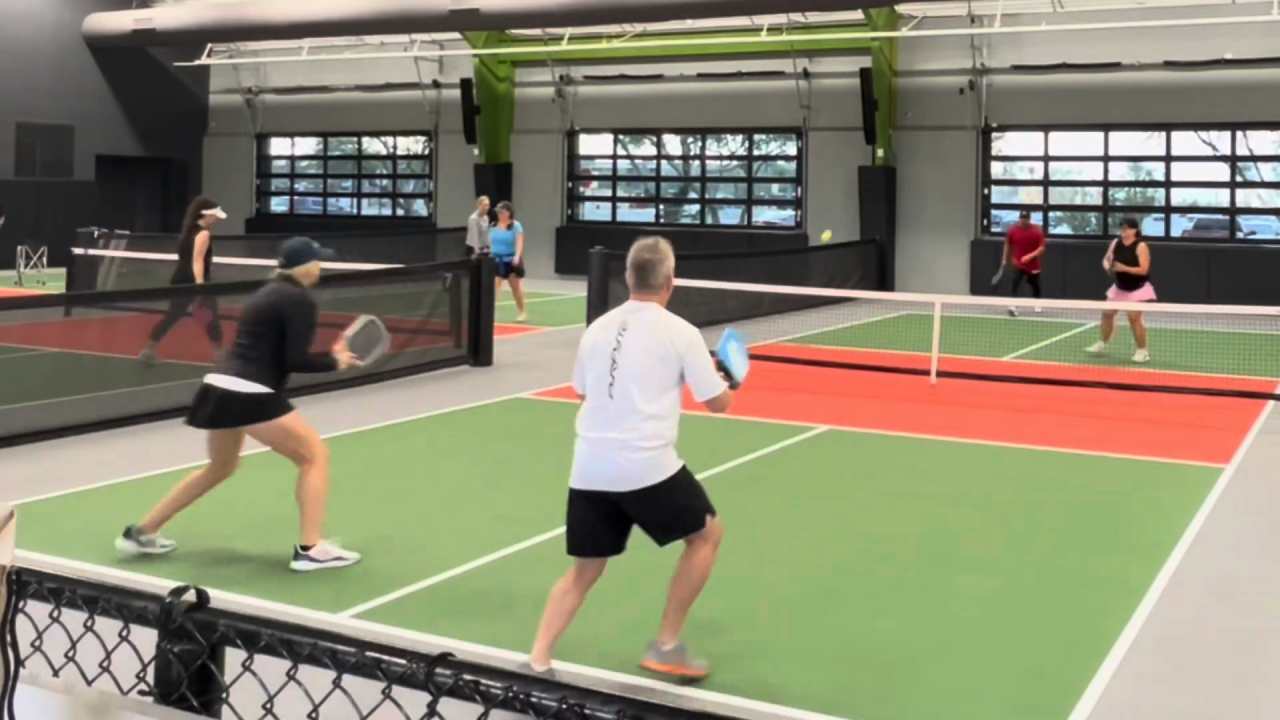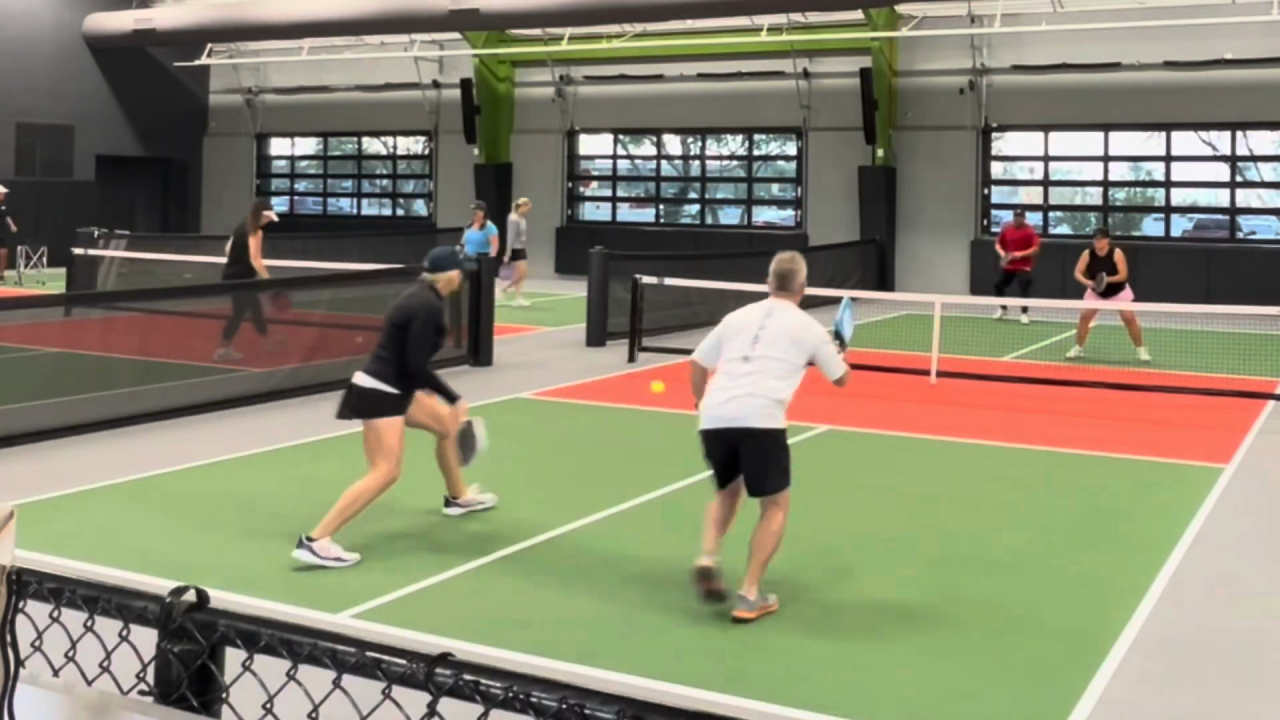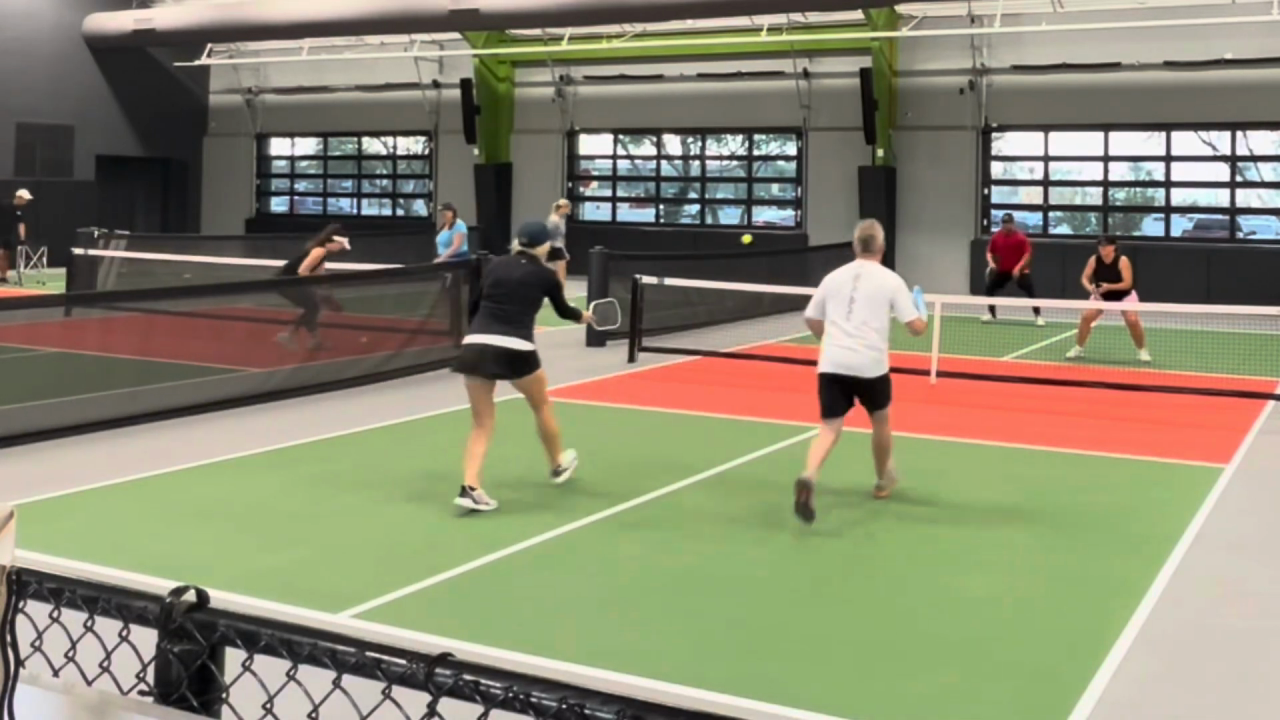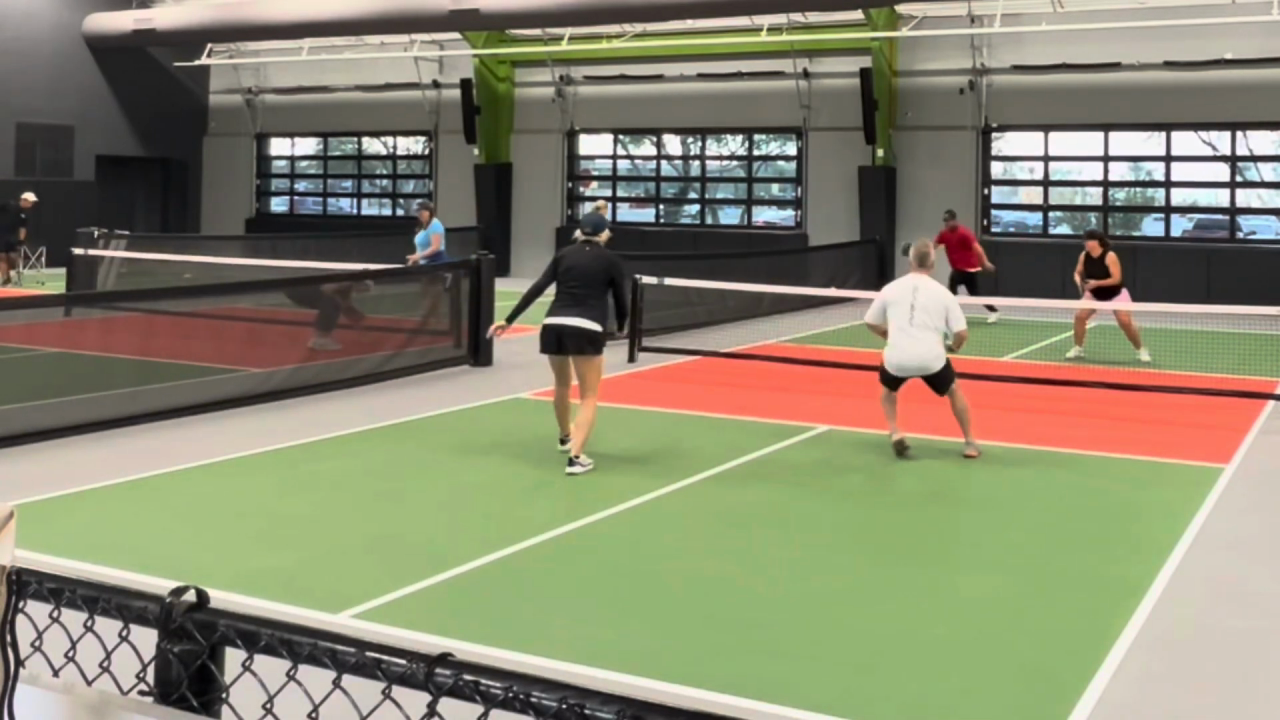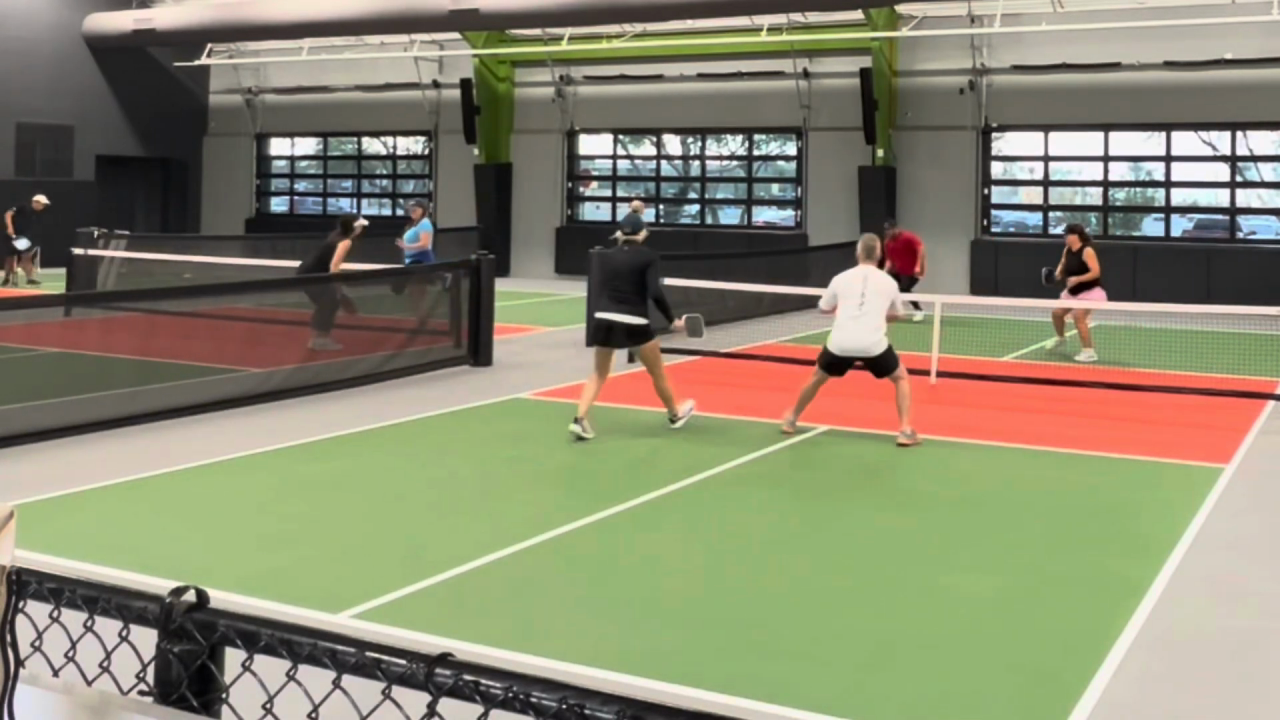
dt=0.5s
person 1, frame 1
left shoulder: (597, 330)
right shoulder: (680, 333)
right elbow: (718, 402)
right wrist: (729, 382)
left hip: (589, 470)
right hip: (647, 467)
left knee: (582, 572)
right knee: (706, 535)
left ankle: (536, 664)
right ankle: (666, 647)
person 1, frame 2
left shoulder: (736, 318)
right shoulder: (809, 328)
left elbow: (698, 366)
right elbow: (840, 379)
left wrist: (703, 406)
right wrist: (838, 352)
left hip: (715, 419)
right hip: (761, 419)
left knee: (727, 492)
right knee: (775, 505)
left ankle: (708, 559)
right ankle: (749, 596)
person 1, frame 3
left shoulder: (833, 277)
right shoulder: (891, 280)
left elbow: (811, 319)
right elbow: (917, 327)
right wrist: (920, 318)
left hip: (832, 363)
right hip: (870, 364)
left knee: (830, 429)
right knee: (880, 419)
left ankle: (809, 478)
right ankle: (882, 480)
person 1, frame 4
left shoulder: (891, 289)
right shoulder: (943, 293)
left elbow: (870, 323)
right elbow: (962, 334)
right wrist: (955, 346)
left hip: (897, 359)
right hip: (931, 360)
left knee: (887, 388)
right knee: (954, 392)
left ankle: (895, 433)
right ankle: (970, 443)
person 1, frame 5
left shoulder: (841, 279)
right shoulder: (889, 283)
left elbow: (824, 308)
right elbow: (896, 315)
left hip: (840, 343)
right hip: (873, 345)
left knee: (817, 378)
right knee: (901, 378)
left ankle: (792, 419)
right ankle: (905, 431)
person 2, frame 1
left shoulder: (268, 293)
right shoulder: (300, 301)
right elbow: (294, 362)
left wrist: (329, 356)
right wrist: (333, 361)
left hip: (219, 389)
right hip: (250, 395)
left knee: (220, 468)
right knee: (315, 456)
left ankle: (141, 533)
right ankle: (310, 549)
person 2, frame 2
left shoulder: (420, 297)
right shoulder: (429, 308)
right elbow: (416, 365)
right wrist: (454, 399)
left hip: (390, 387)
right hip: (380, 392)
left knee: (448, 426)
right knee: (384, 473)
left ankle: (458, 497)
right ankle: (315, 541)
person 2, frame 3
left shoulder: (496, 265)
right shoulder: (546, 276)
left elbow: (474, 308)
right elbow: (563, 310)
right wrist: (582, 316)
left hip: (475, 346)
right hip: (514, 350)
left knee: (482, 422)
right knee: (542, 405)
left ankle: (470, 489)
right ankle: (558, 465)
person 2, frame 4
left shoulder: (564, 255)
right shoulder: (611, 262)
left elbow: (536, 290)
right elbow: (621, 303)
left wrist: (508, 321)
right wrist: (621, 326)
left hip: (554, 326)
right hip: (586, 330)
left knee: (562, 384)
right knee: (589, 397)
left ankle: (566, 437)
right ankle: (576, 456)
person 2, frame 5
left shoulder: (607, 256)
right shoulder: (647, 257)
right elbow: (655, 293)
right wrist: (672, 320)
left hip: (603, 320)
right hip: (634, 324)
left knee: (598, 374)
right knee: (657, 371)
left ankle: (580, 419)
right ankle: (675, 414)
